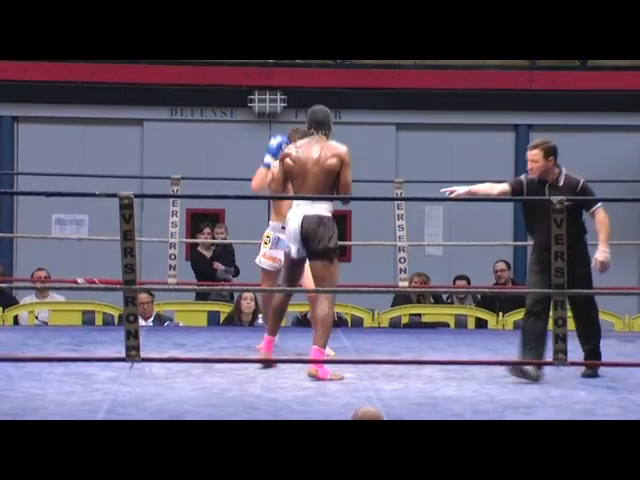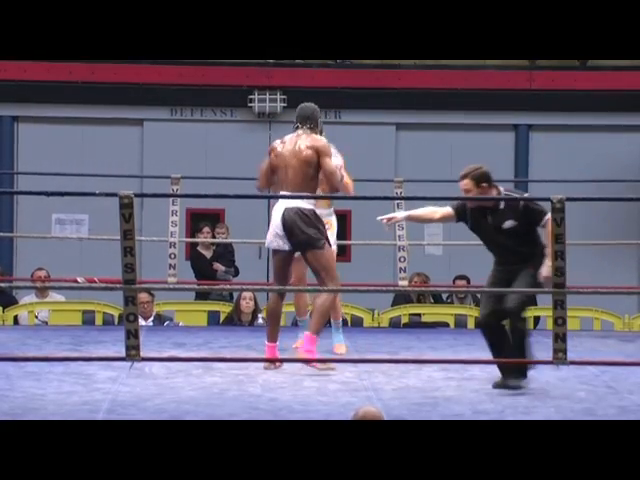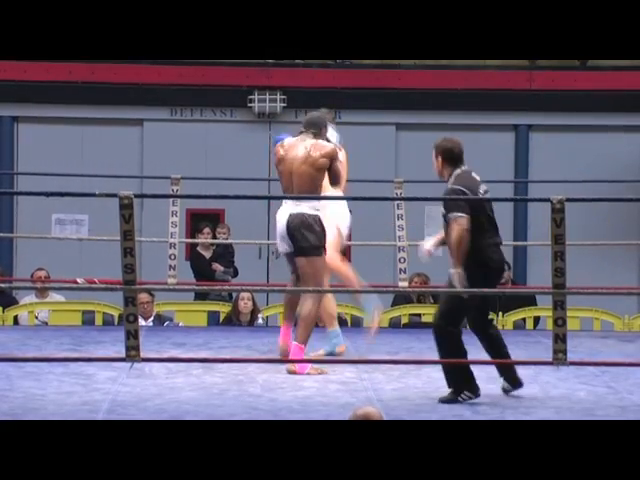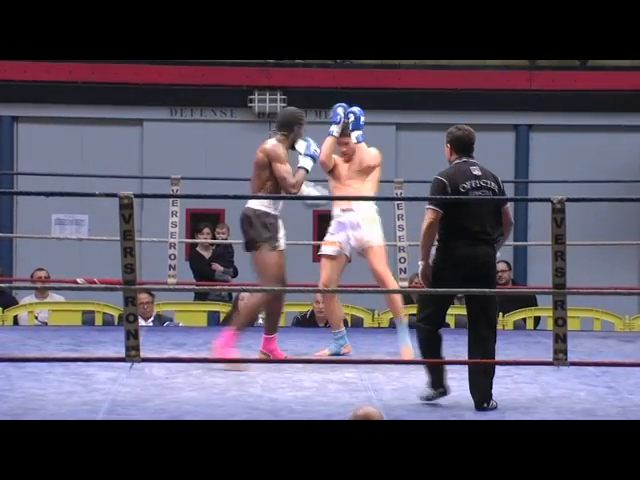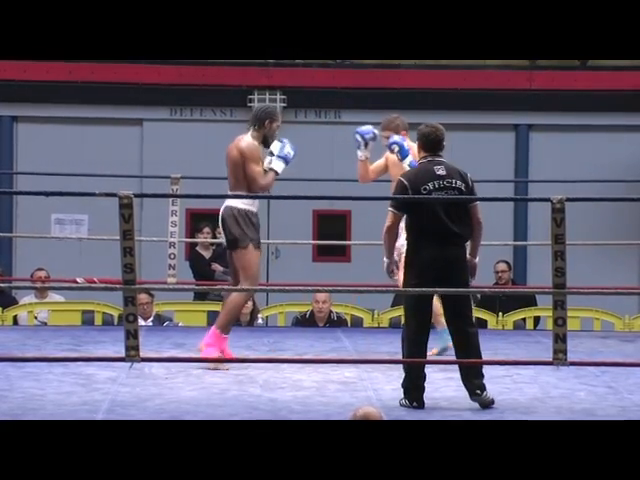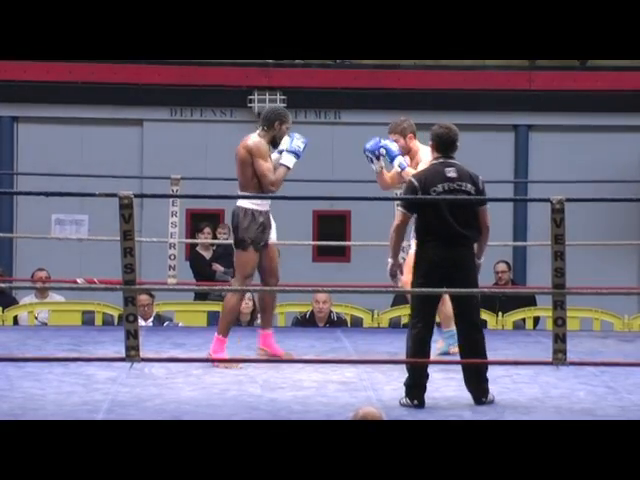
dt=0.5s
person 1, frame 1
left shoulder: (575, 185)
right shoulder: (526, 184)
left elbow: (599, 213)
right elbow: (496, 189)
left wrist: (603, 247)
right wrist: (467, 190)
left hip: (574, 255)
right hip: (542, 255)
left knee: (584, 307)
right knee: (535, 306)
left ankle: (592, 361)
right ankle: (532, 363)
person 1, frame 2
left shoulder: (518, 203)
right shoulder: (471, 208)
left elbow: (550, 224)
right elbow: (437, 214)
left wrist: (548, 262)
right wrist: (405, 215)
left hip: (529, 266)
right hip: (503, 268)
left knee: (512, 309)
right knee: (487, 319)
left ankle: (516, 370)
right ankle: (513, 369)
person 1, frame 3
left shoulder: (455, 188)
right shoulder: (470, 182)
left elbow: (460, 229)
left wrist: (456, 268)
right wrist: (436, 241)
left hip: (476, 265)
right hip: (487, 261)
left knee: (445, 324)
right knee: (480, 323)
left ankle: (464, 388)
right ankle: (510, 377)
person 1, frame 4
left shoulder: (445, 178)
right shoulder: (492, 178)
left elbow: (431, 222)
right elbow: (508, 222)
left wrist: (424, 261)
left hip: (452, 257)
right hip: (484, 258)
left knee: (428, 322)
right knee: (483, 330)
left ankle: (438, 382)
right ankle: (483, 396)
person 1, frame 5
left shoulder: (409, 178)
right shoulder: (462, 176)
left elbow: (391, 225)
right elbow: (476, 221)
left wrist: (389, 258)
right wrist: (472, 256)
left hip: (421, 258)
right hip: (455, 257)
left knee: (415, 328)
right knee: (464, 326)
left ankle: (413, 395)
right ankle: (477, 387)
person 1, frame 6
left shoulder: (420, 179)
right shoulder: (472, 179)
left elbow: (400, 224)
right elbow: (484, 225)
left wrist: (393, 257)
right wrist: (477, 257)
left hip: (430, 258)
right hip: (463, 258)
left knee: (420, 327)
right knee: (471, 326)
left ankle: (415, 393)
right ankle: (480, 391)
person 2, frame 1
left shoulder: (290, 151)
right shoulder: (340, 152)
left elbow: (276, 191)
right elbow: (345, 196)
left hip: (295, 218)
right hip: (320, 221)
left knee: (287, 287)
right knee: (326, 295)
left ankle: (267, 348)
right ankle: (317, 363)
person 2, frame 2
left shoulder: (277, 145)
right shoulder: (319, 144)
left elbow: (263, 186)
right elbow: (335, 185)
right wrist: (334, 167)
left hip: (280, 213)
right hip: (304, 214)
left knee: (279, 287)
right knee: (330, 283)
left ankle: (271, 353)
right ankle: (308, 348)
person 2, frame 3
left shoulder: (281, 147)
right shoulder: (328, 149)
right elbow: (336, 181)
left hip: (285, 216)
right hip: (307, 218)
left knee: (298, 279)
right knee: (314, 290)
left ankle: (285, 339)
right ankle: (298, 359)
person 2, frame 4
left shoulder: (271, 146)
right shoulder: (275, 149)
right elbow: (291, 187)
right wrist: (307, 161)
left hip: (269, 219)
right hip: (260, 218)
left knee: (278, 286)
right knee: (265, 288)
left ankle: (269, 345)
right ankle: (225, 344)
person 2, frame 5
left shoulder: (241, 143)
right shoulder: (250, 146)
right elbow: (261, 187)
left wrist: (270, 157)
right wrist: (279, 162)
left hip: (240, 215)
right hip: (239, 215)
left knee: (240, 284)
right knee: (249, 284)
left ankle: (221, 345)
right ankle: (211, 341)
person 2, frame 6
left shoulder: (256, 144)
right shoulder: (256, 144)
right elbow: (271, 184)
left wrist: (280, 153)
right wrist: (290, 157)
left hip: (261, 215)
right hip: (250, 216)
left knee: (271, 279)
right knee: (242, 283)
left ankle: (267, 342)
right ankle: (218, 347)
person 3, frame 1
right shoulder: (275, 168)
right elbow: (256, 187)
right wrist: (269, 157)
right hip: (277, 234)
left knee: (312, 288)
right knee: (267, 290)
person 3, frame 2
left shoulder: (330, 159)
left elbow: (350, 190)
left wrist: (335, 163)
left hip: (323, 222)
right knee: (296, 279)
left ankle: (338, 334)
right ankle: (304, 330)
person 3, frame 3
left shoulder: (334, 148)
left hip: (332, 210)
right hip: (319, 213)
left knee: (331, 261)
left ankle: (370, 304)
right ankle: (335, 342)
person 3, frame 4
left shoulder: (371, 154)
right shoulder: (334, 161)
left elbow: (366, 162)
right elbow: (323, 159)
left wrist: (357, 132)
right wrist: (335, 128)
left hip: (365, 219)
right hip: (339, 223)
left knee: (381, 275)
right knee: (327, 286)
left ankle: (404, 335)
right ankle: (340, 343)
person 3, frame 5
left shoulder: (421, 153)
right shoulder: (390, 157)
right elbow: (364, 178)
left wrist: (407, 157)
right wrist: (363, 150)
right hip: (404, 223)
left knee: (406, 282)
right ankle: (445, 338)
person 3, frame 6
left shoulder: (427, 154)
right shoulder: (407, 159)
right elbow: (385, 184)
left wrist: (397, 160)
right wrist: (377, 159)
left knee: (412, 281)
right ankle: (450, 341)
